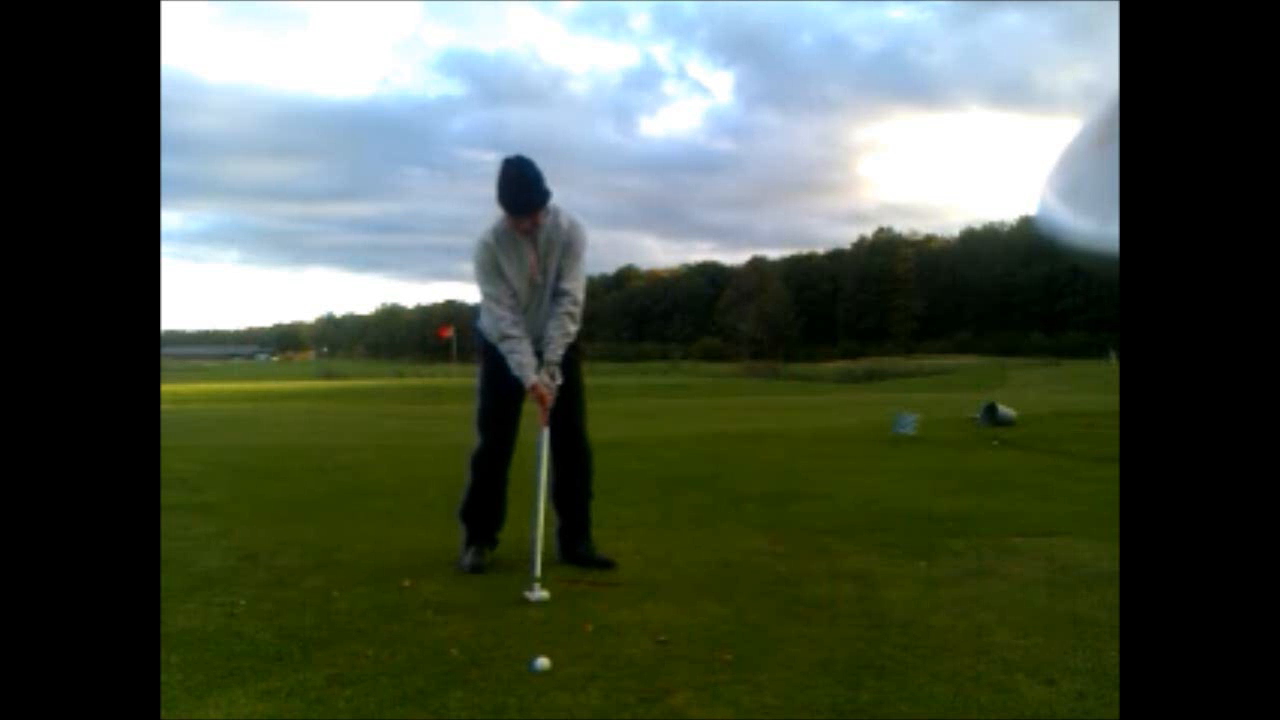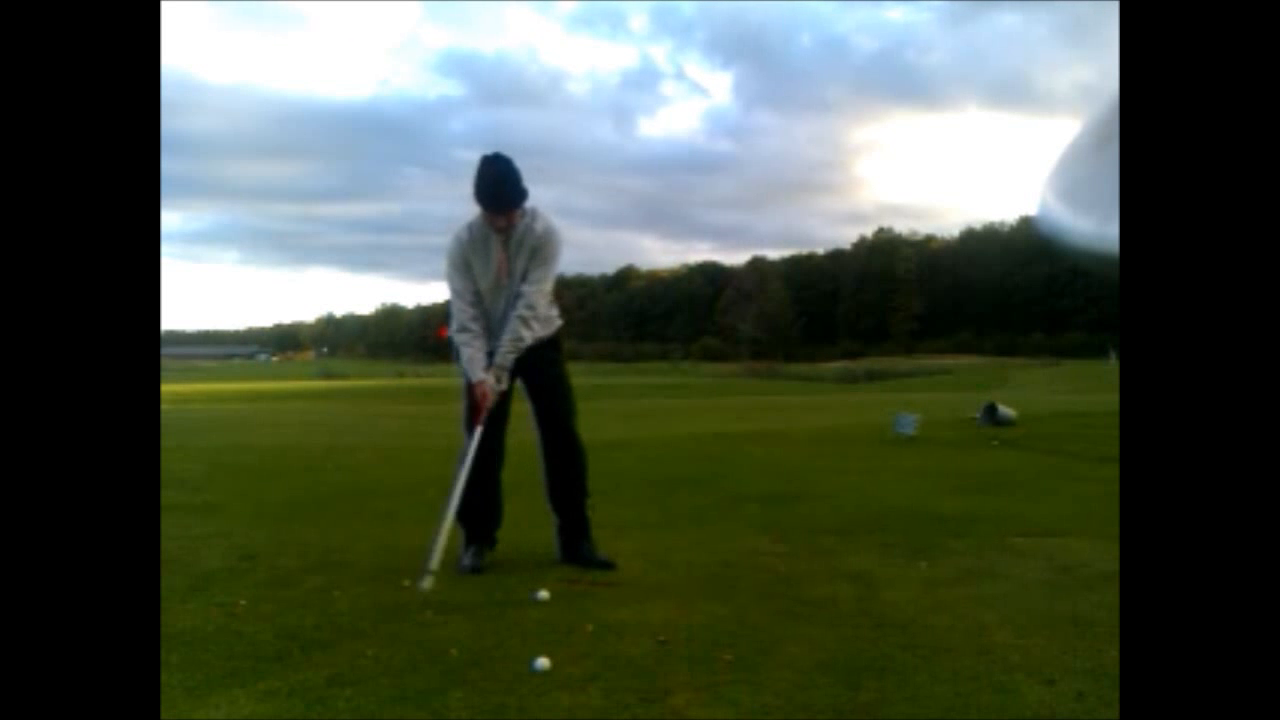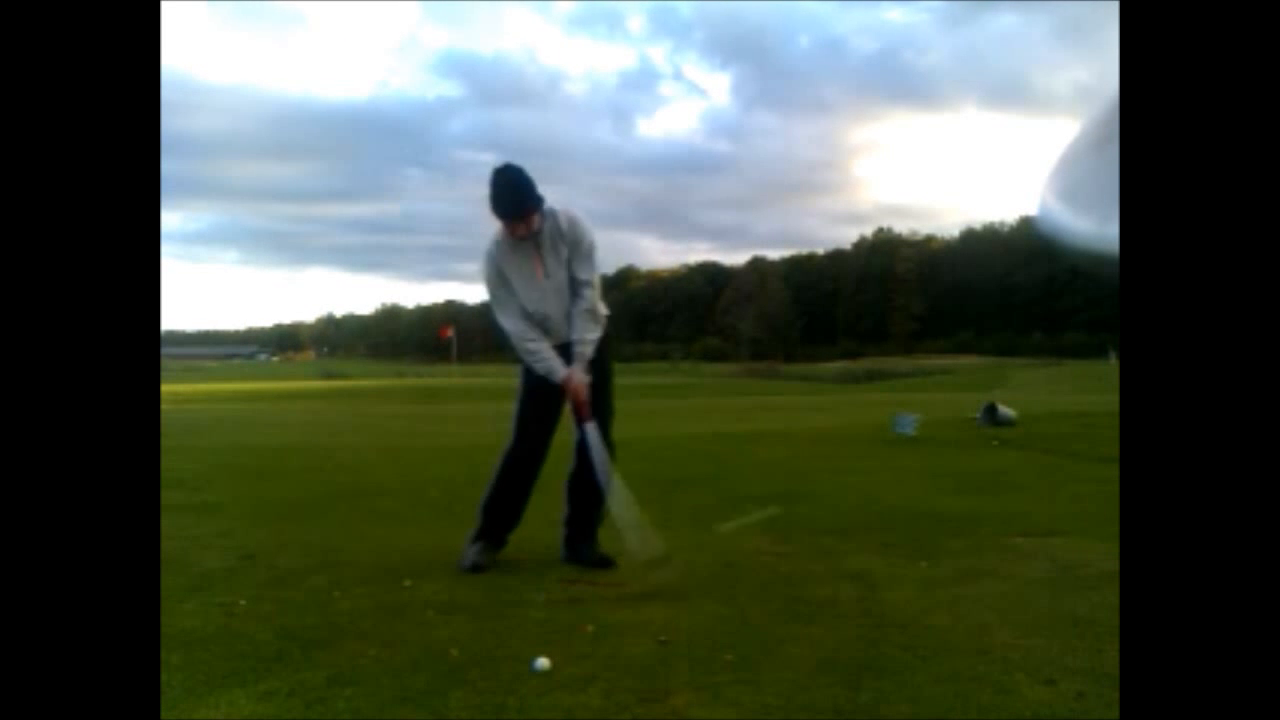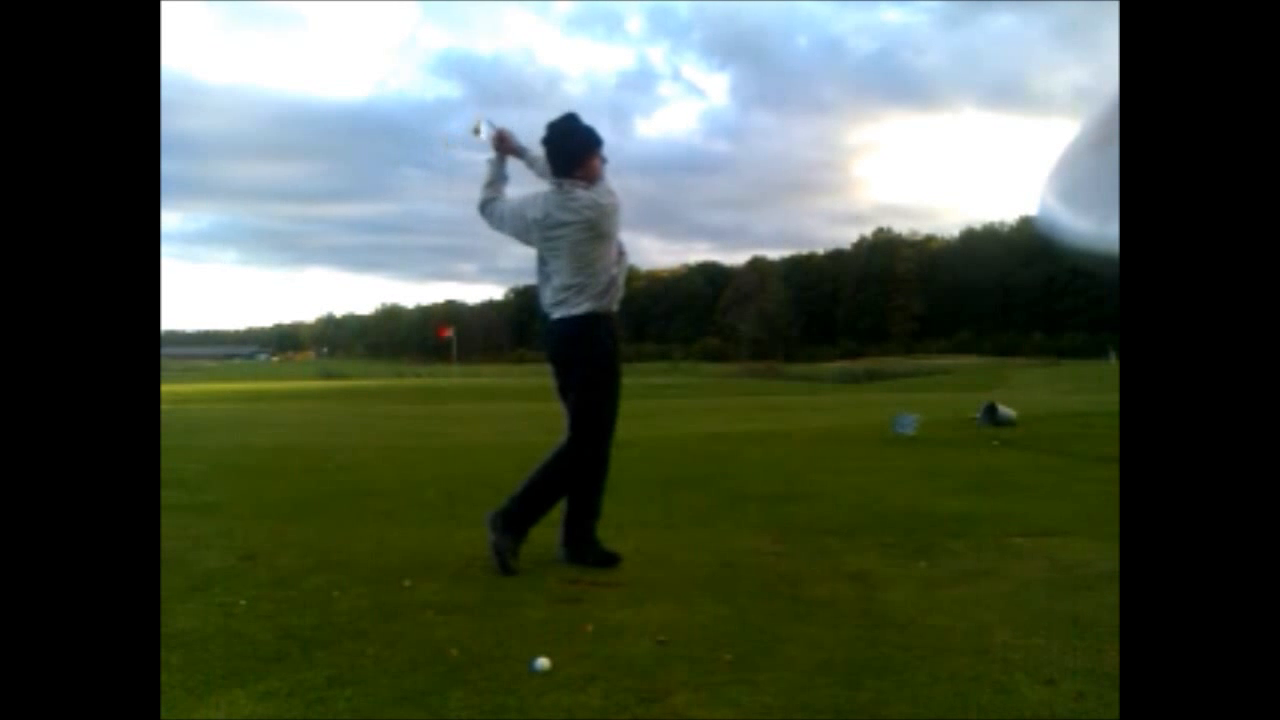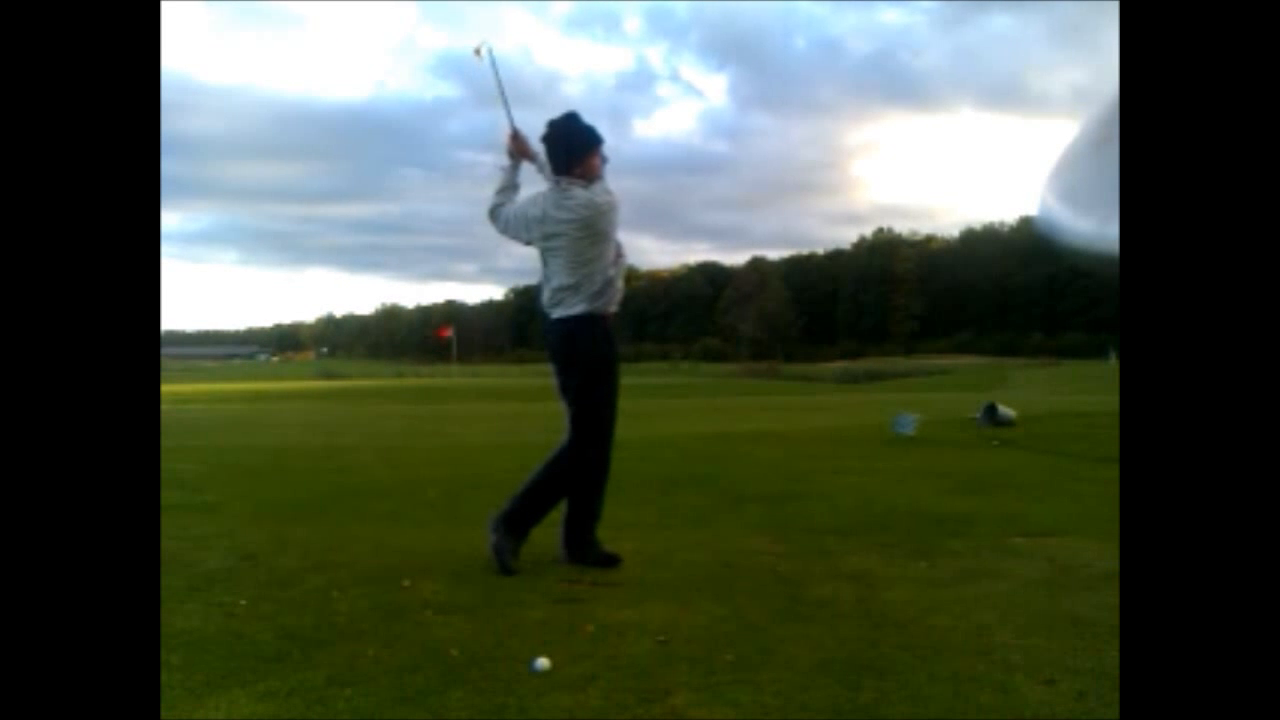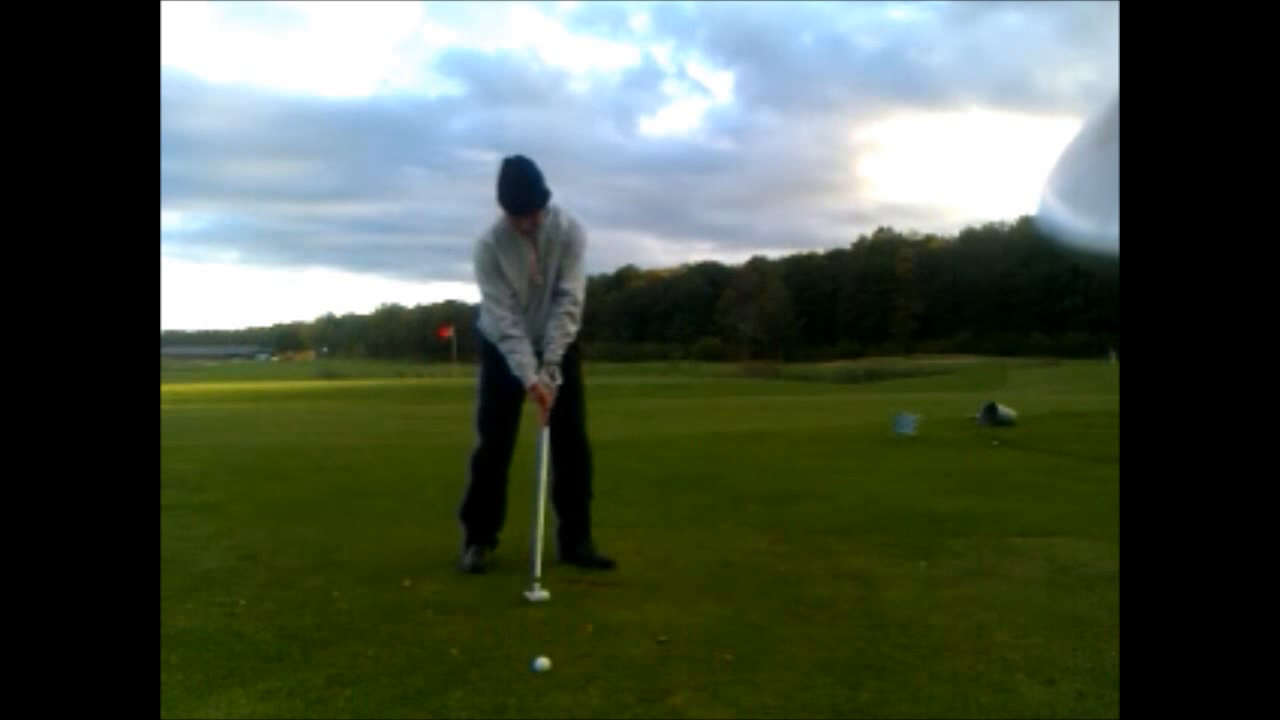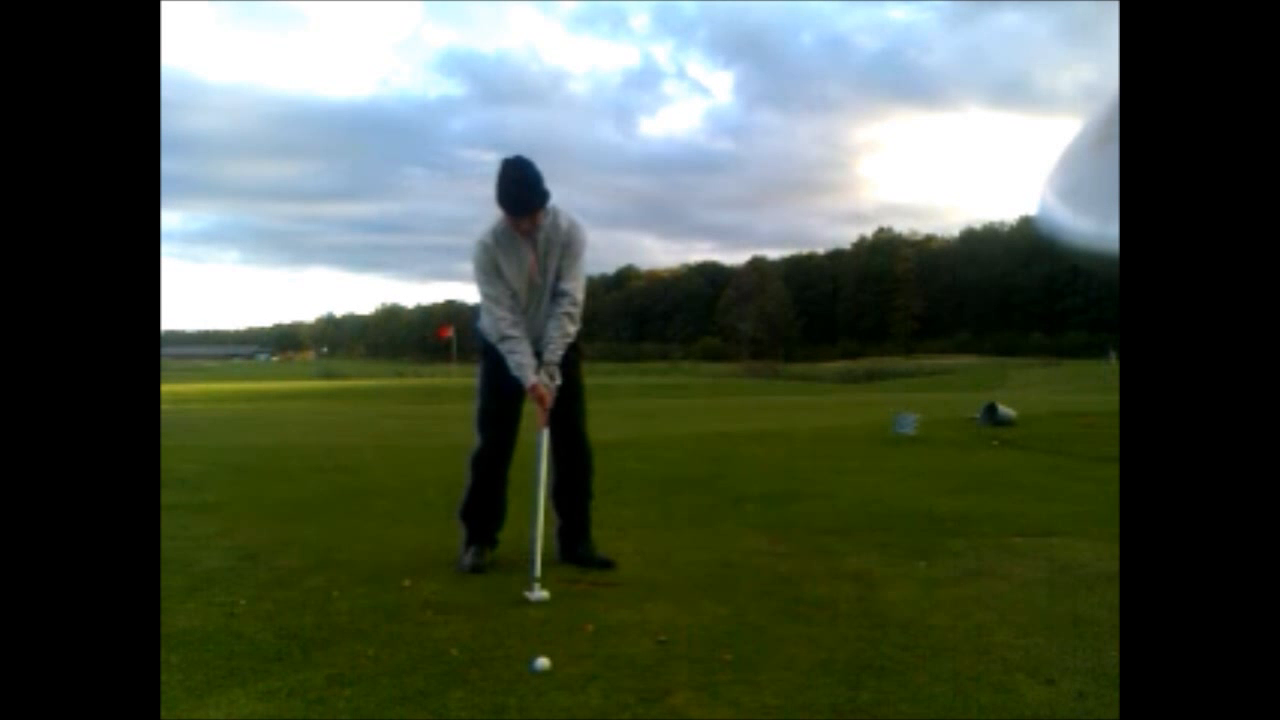
dt=0.7s
person 1, frame 1
left shoulder: (570, 231)
right shoulder: (489, 246)
left elbow: (569, 301)
right elbow: (504, 318)
left wrist: (551, 367)
right wrist: (530, 377)
left hip: (559, 345)
right hip: (503, 348)
left knee: (572, 443)
right knee: (494, 443)
left ankle: (575, 538)
right ankle: (479, 538)
person 1, frame 2
left shoulder: (544, 234)
right shoulder: (464, 242)
left elbow: (529, 308)
right elbow: (466, 314)
left wrist: (502, 370)
right wrist: (479, 374)
left hip: (540, 345)
right hip: (484, 350)
left knee: (563, 441)
right knee: (483, 444)
left ankle: (576, 539)
right ankle: (478, 538)
person 1, frame 3
left shoulder: (570, 228)
right shoulder: (497, 256)
left elbow: (587, 299)
right elbow: (518, 327)
left wrist: (581, 365)
right wrist: (559, 373)
left hip: (589, 349)
right hip: (542, 356)
right knee: (526, 448)
left ankle: (581, 538)
right ankle: (488, 537)
person 1, frame 4
left shoulder: (535, 209)
right shoulder: (603, 204)
left elbow: (489, 207)
right elbow: (575, 186)
left wrist: (500, 157)
right wrist: (521, 152)
left hip: (562, 329)
right hip: (591, 331)
left knee: (590, 438)
right knee: (586, 440)
left ankle: (580, 538)
right ankle: (512, 520)
person 1, frame 5
left shoulder: (537, 207)
right shoulder: (600, 204)
left elbow: (499, 213)
left wrist: (516, 162)
right wrist: (532, 159)
left hip: (562, 327)
right hip: (587, 329)
left knee: (591, 436)
right knee: (589, 440)
left ankle: (579, 538)
right ankle: (514, 521)
person 1, frame 6
left shoulder: (569, 231)
right shoulder: (489, 245)
left elbow: (569, 301)
right elbow: (503, 317)
left wrist: (550, 367)
right wrist: (530, 377)
left hip: (558, 344)
right hip: (504, 348)
left knee: (572, 442)
right knee: (494, 443)
left ankle: (575, 539)
right ankle: (479, 538)
person 1, frame 7
left shoulder: (569, 231)
right shoulder: (488, 246)
left elbow: (569, 302)
right elbow: (502, 318)
left wrist: (549, 369)
right wrist: (529, 378)
left hip: (558, 344)
right hip: (504, 349)
left knee: (572, 442)
right knee: (494, 443)
left ankle: (576, 539)
right ankle: (479, 538)
